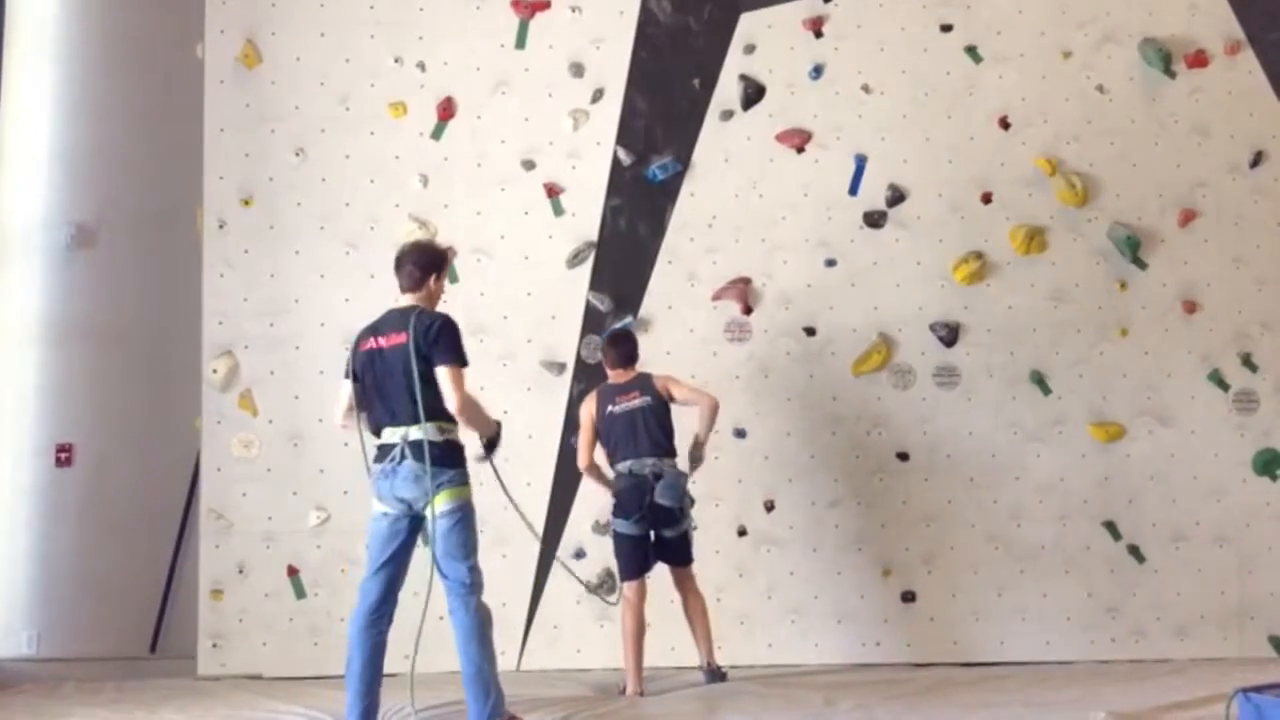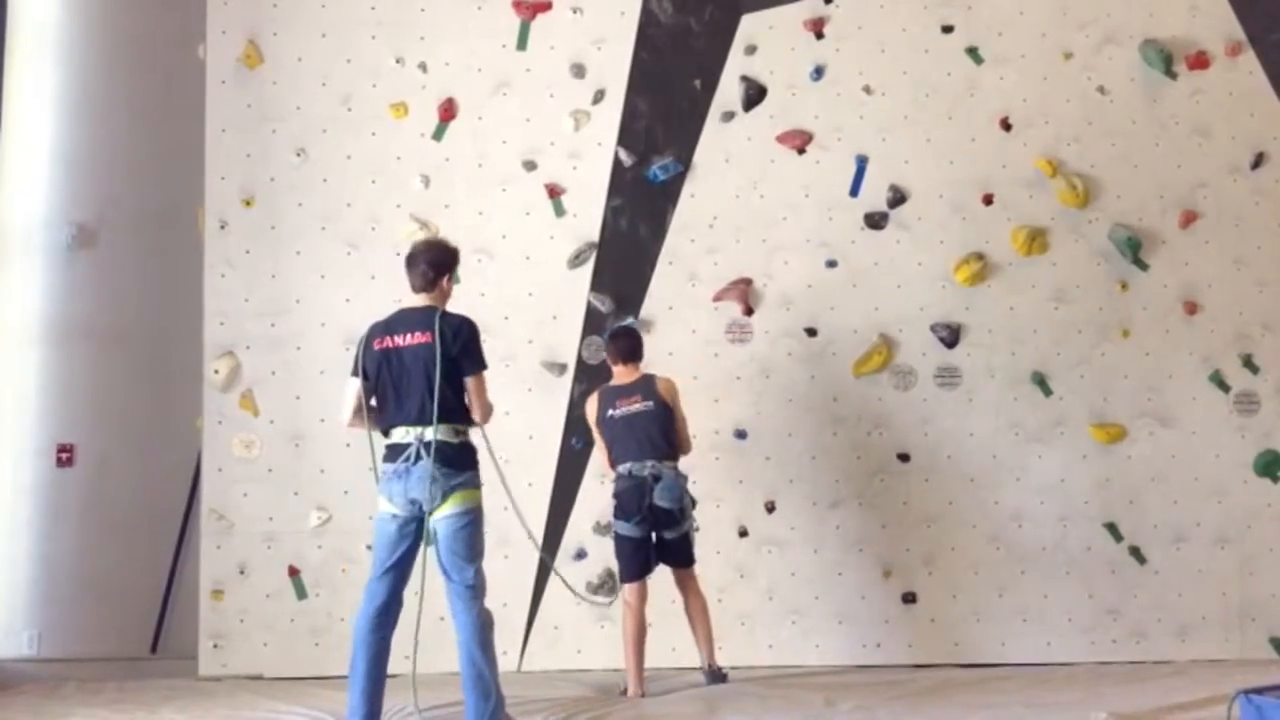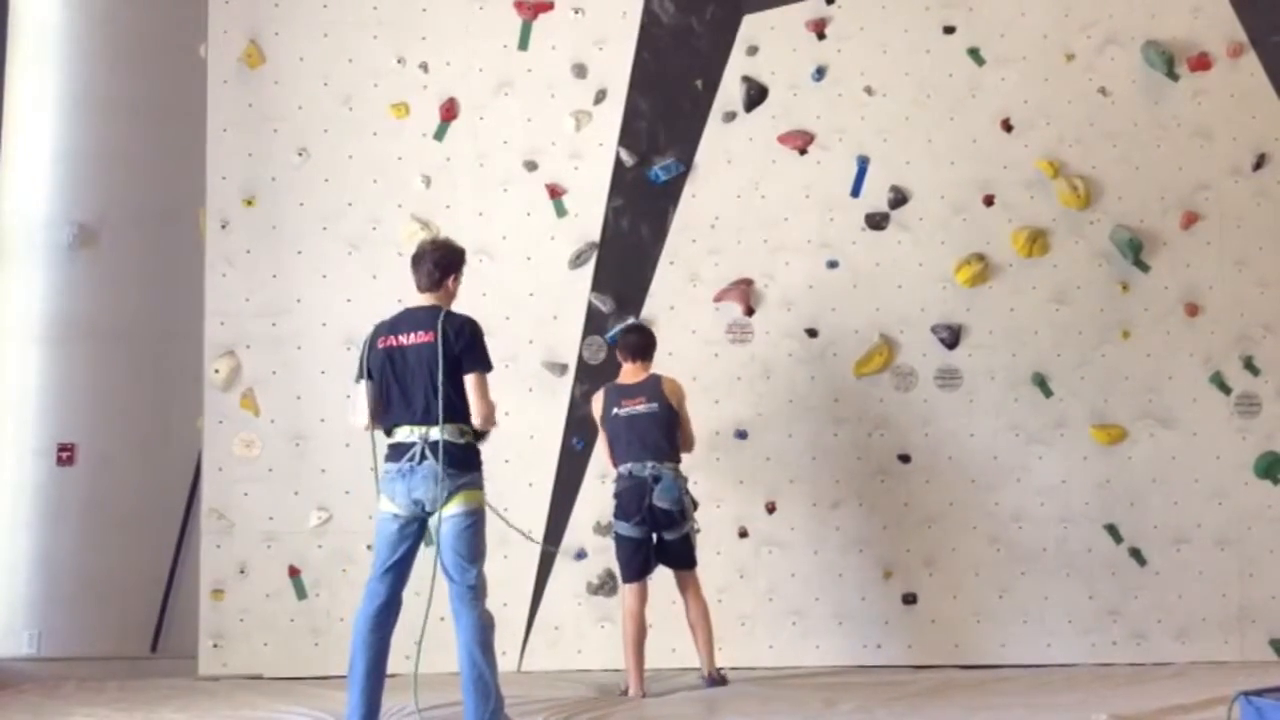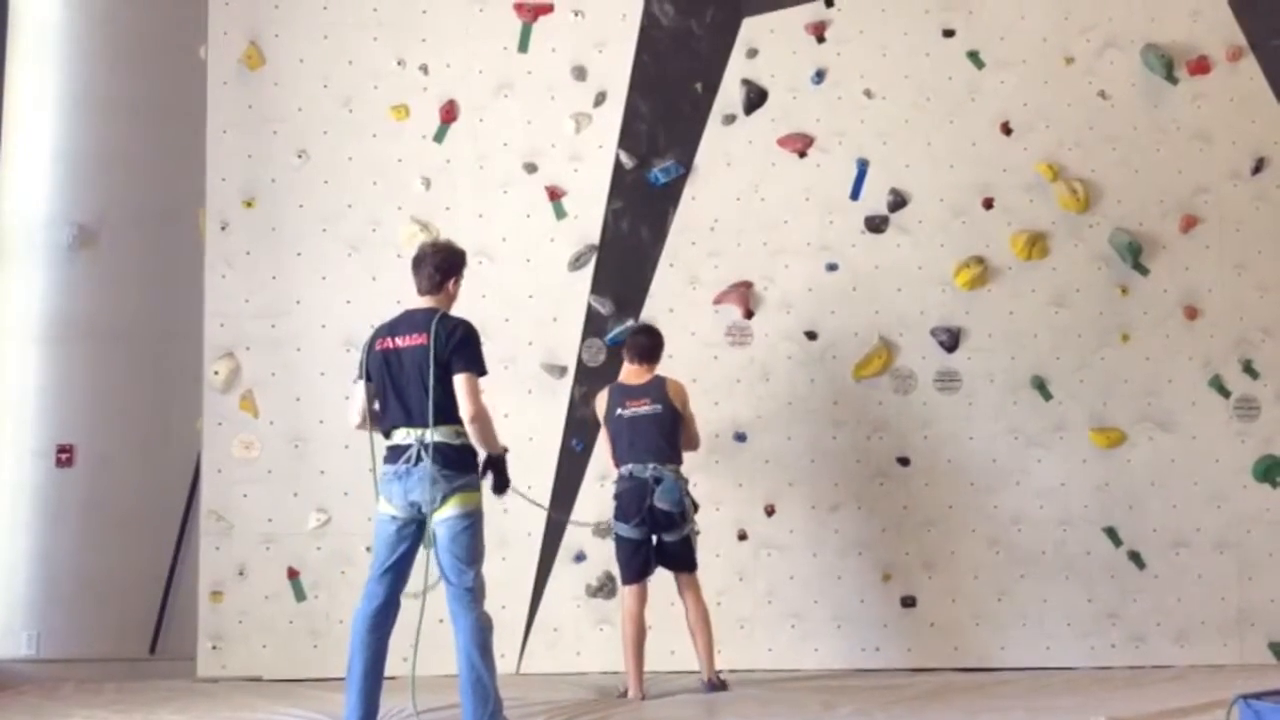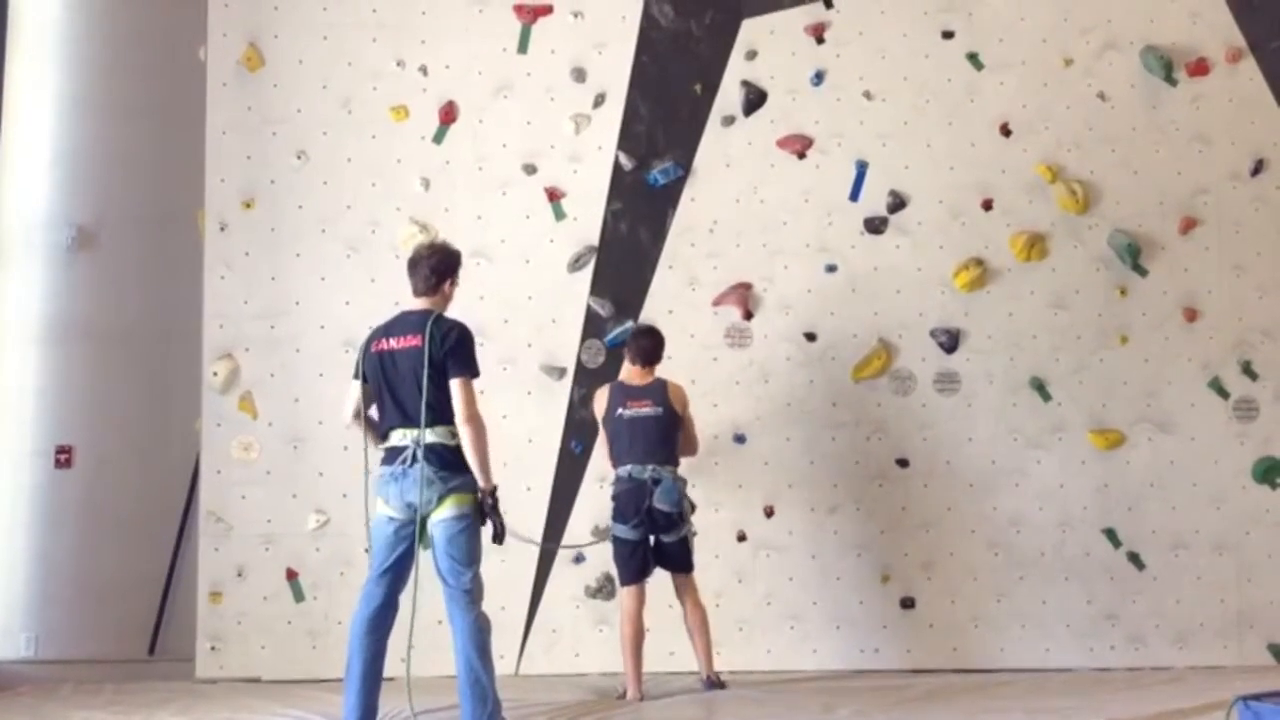
dt=0.3s
person 1, frame 1
left shoulder: (367, 336)
right shoulder: (437, 325)
left elbow: (344, 415)
right elbow: (456, 402)
right wrist: (490, 427)
left hip: (387, 471)
right hip: (437, 468)
left knee: (375, 594)
right knee: (463, 590)
person 1, frame 2
left shoulder: (376, 335)
right shoulder: (457, 328)
left elbow: (352, 415)
right elbow: (480, 412)
right wrist: (465, 410)
left hip: (396, 472)
right hip: (448, 469)
left knee: (380, 594)
right knee: (465, 594)
person 1, frame 3
left shoulder: (381, 335)
right shoulder: (461, 328)
left elbow: (367, 419)
right elbow: (482, 414)
right wrist: (483, 424)
left hip: (398, 472)
right hip: (452, 470)
left knee: (379, 594)
right knee: (466, 595)
person 1, frame 4
left shoulder: (382, 336)
right shoulder: (456, 331)
left elbow: (359, 416)
right elbow: (471, 412)
right wrist: (496, 455)
left hip: (396, 473)
right hip: (448, 473)
left knee: (378, 595)
right knee: (465, 598)
person 1, frame 5
left shoulder: (378, 338)
right shoulder: (451, 333)
left elbow: (353, 415)
right elbow: (466, 417)
right wrist: (487, 485)
left hip: (393, 475)
right hip: (444, 474)
left knee: (377, 596)
right knee: (462, 598)
person 2, frame 1
left shoulder: (593, 401)
right shoulder: (658, 383)
left elbow: (585, 462)
right elbow: (708, 402)
right wrist: (698, 446)
left hip: (629, 492)
right hip: (668, 487)
left knee: (632, 592)
right knee: (685, 580)
left ankle: (633, 683)
right ankle: (710, 664)
person 2, frame 2
left shoulder: (596, 402)
right shoulder: (663, 386)
left elbow: (609, 460)
right elbow: (684, 446)
left hip: (629, 494)
right hip: (669, 490)
left knee: (633, 595)
right knee: (687, 581)
left ankle: (635, 685)
right ankle: (710, 666)
person 2, frame 3
left shoulder: (602, 398)
right shoulder: (669, 387)
left elbow: (612, 458)
right elbow: (687, 444)
left hip: (630, 495)
right hip: (670, 491)
left knee: (633, 595)
right knee: (689, 584)
left ankle: (635, 685)
right ankle: (710, 670)
person 2, frame 4
left shoulder: (605, 397)
right shoulder: (673, 389)
left elbow: (613, 455)
right elbow: (692, 442)
left hip: (630, 495)
right hip: (671, 493)
left knee: (633, 597)
right knee: (689, 587)
left ankle: (634, 688)
right ankle: (709, 674)
person 2, frame 5
left shoulder: (604, 396)
right shoulder: (674, 393)
left elbow: (610, 454)
right elbow: (690, 447)
left hip: (628, 496)
right hip: (668, 494)
left knee: (631, 597)
right knee: (686, 587)
left ankle: (633, 689)
right ankle: (708, 673)
